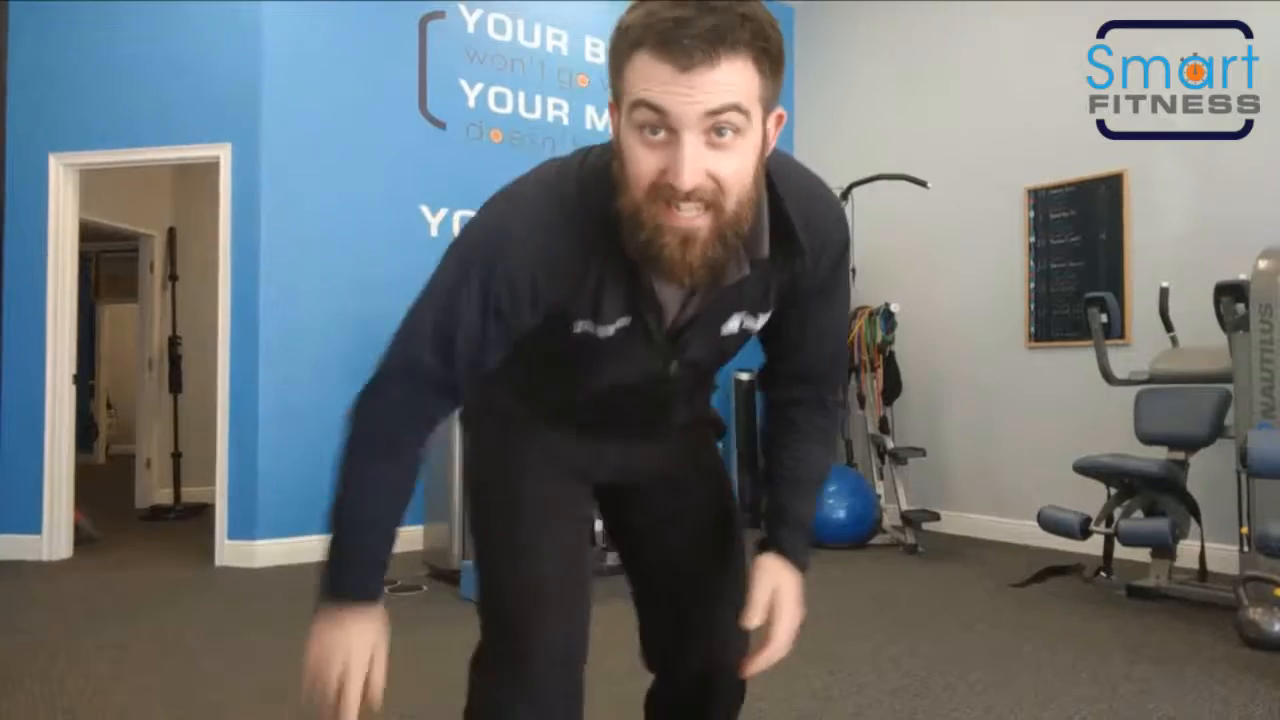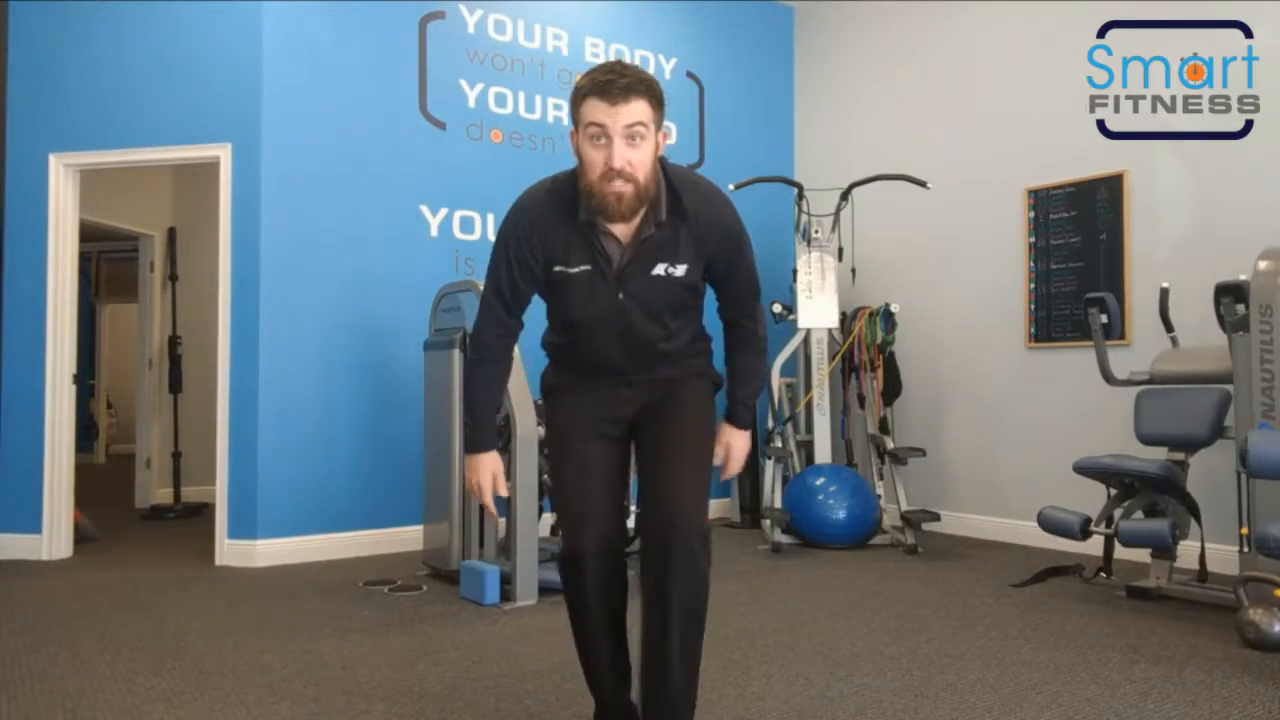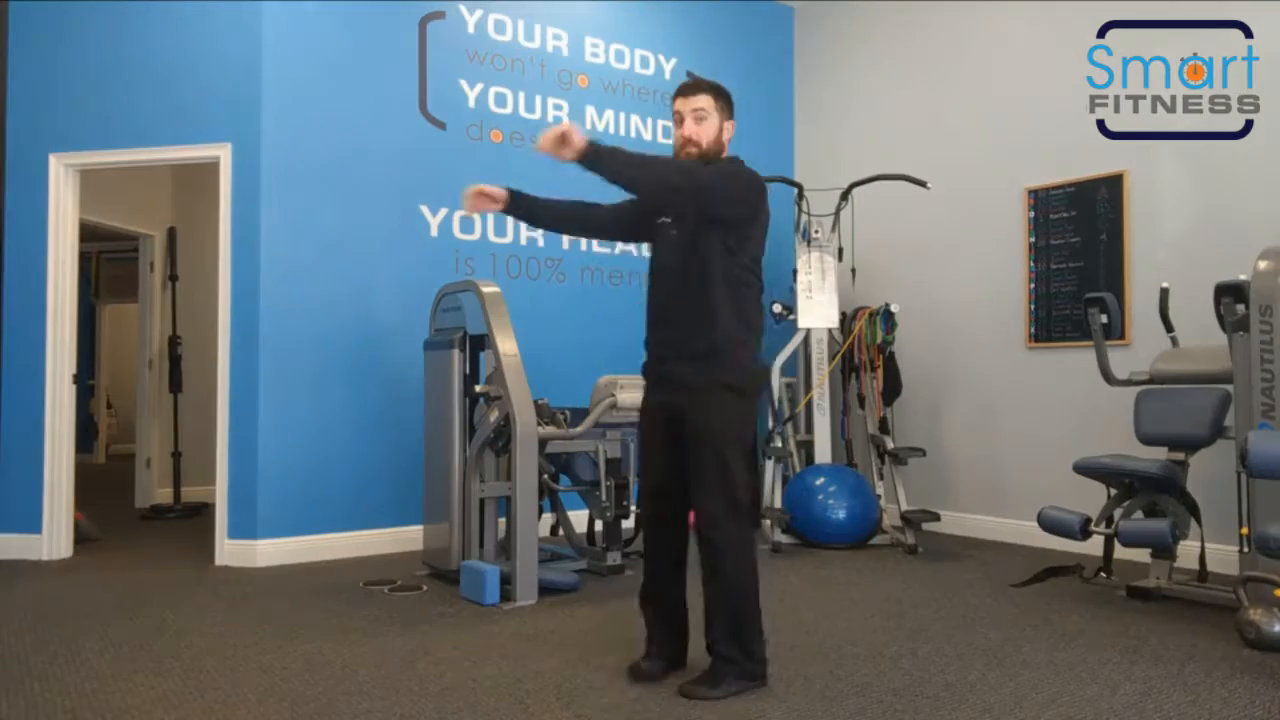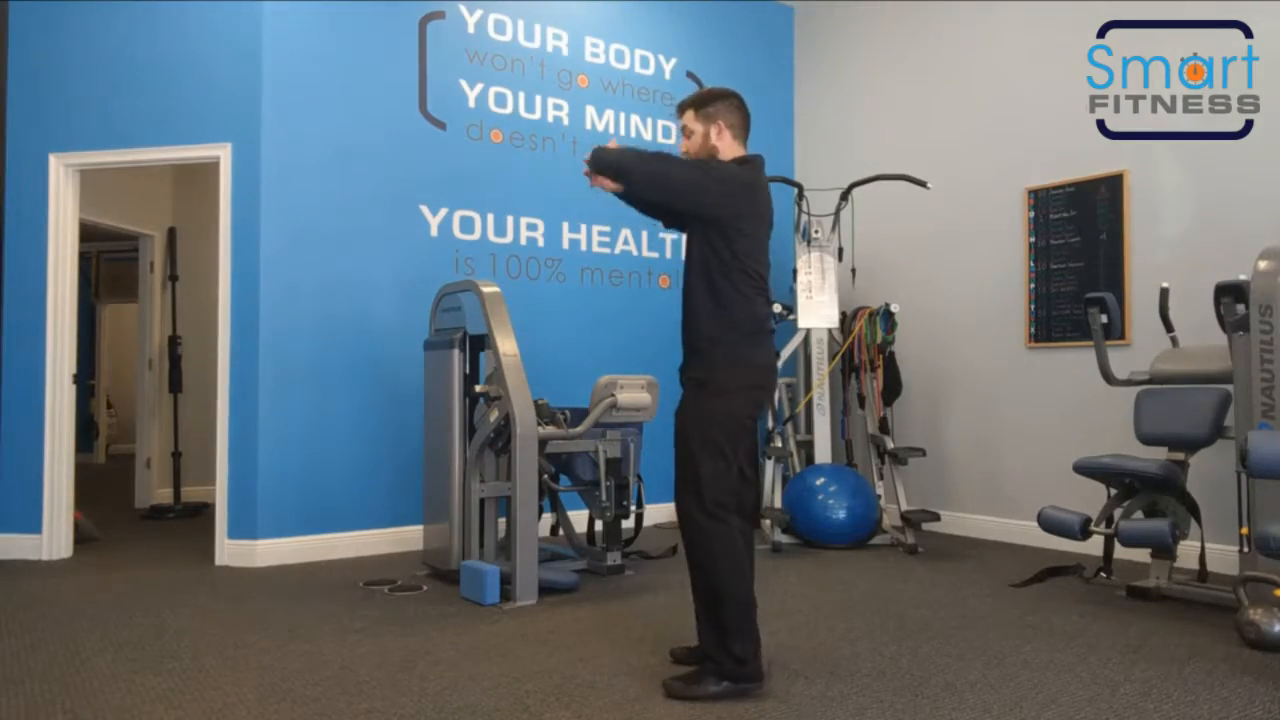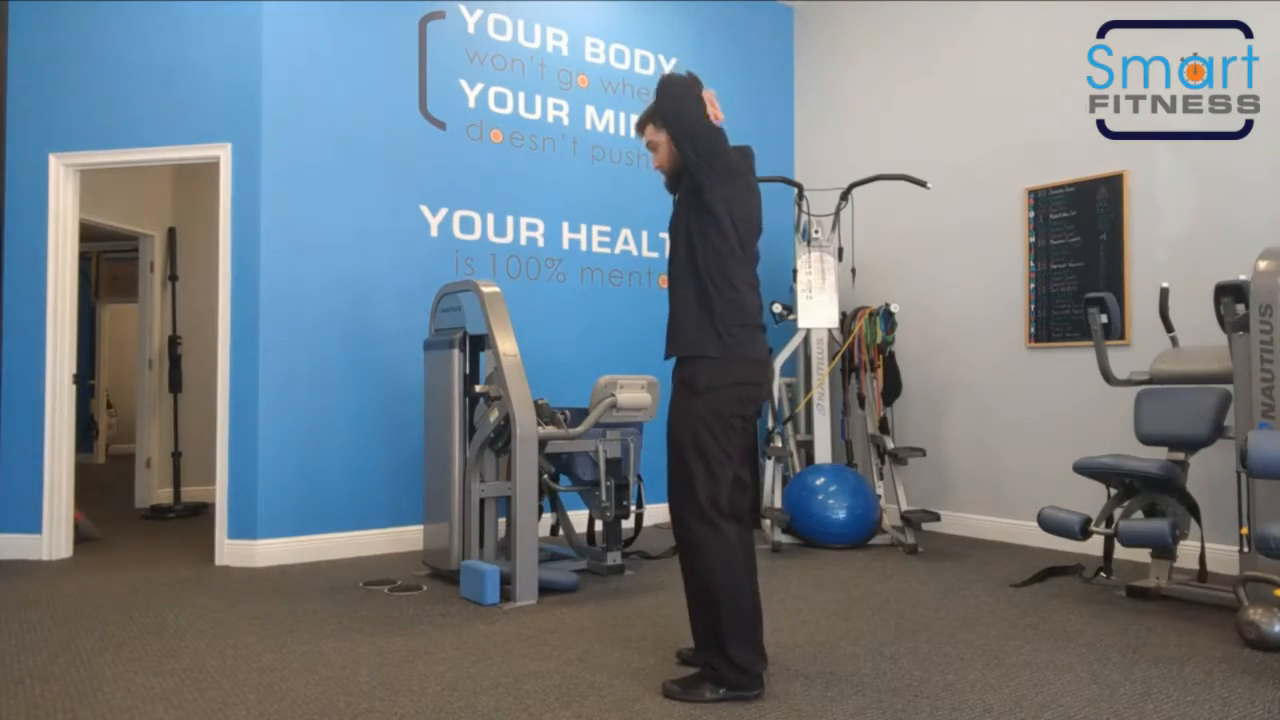
dt=1s
person 1, frame 1
left shoulder: (809, 224)
right shoulder: (532, 224)
left elbow: (806, 395)
right elbow: (401, 400)
left wrist: (786, 549)
right wrist: (352, 594)
left hip: (670, 431)
right hip: (532, 430)
left knee: (715, 661)
right knee: (537, 657)
person 1, frame 2
left shoulder: (706, 211)
right shoulder: (537, 215)
left elbow: (744, 316)
right elbow: (495, 330)
left wrist: (740, 415)
right wrist: (481, 440)
left hip: (677, 382)
right hip: (582, 389)
left knee: (677, 535)
right knee: (588, 549)
person 1, frame 3
left shoulder: (737, 190)
right shoulder: (665, 201)
left elbow: (677, 179)
right elbow: (600, 220)
left wrist: (588, 150)
right wrist: (512, 202)
left hip: (722, 386)
right hip: (667, 379)
left knee: (723, 518)
right knee: (660, 513)
left ankle: (740, 660)
right ankle: (665, 643)
person 1, frame 4
left shoulder: (729, 183)
right shoulder: (730, 187)
left elbow: (636, 163)
right elbow: (673, 206)
left wrist: (605, 158)
right wrist: (622, 186)
left hip: (726, 374)
right hip: (734, 370)
left knee: (706, 509)
right knee: (728, 510)
left ankle: (734, 661)
right ankle: (729, 645)
person 1, frame 5
left shoulder: (716, 169)
right shoulder: (727, 176)
left elbow: (674, 89)
left wrist: (699, 109)
right wrist: (704, 116)
left hip: (715, 369)
right hip: (736, 365)
left knee: (704, 515)
right knee: (727, 513)
left ankle: (733, 669)
right ankle: (735, 648)
